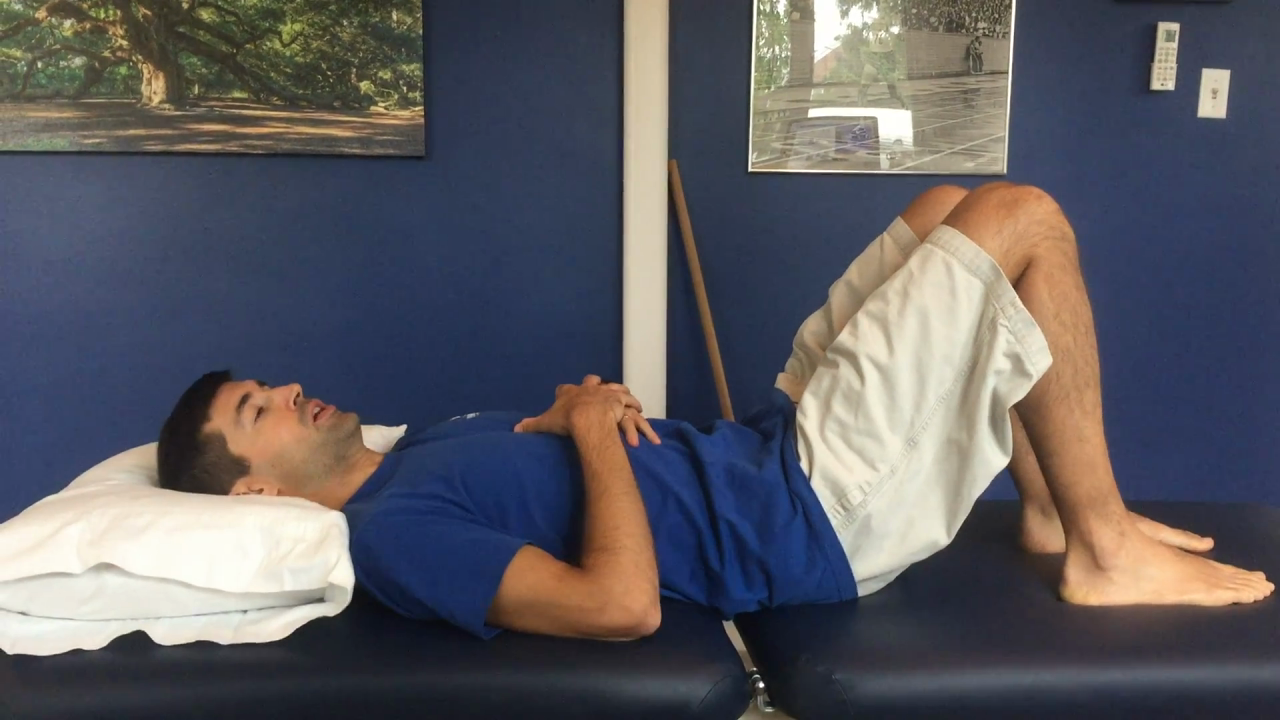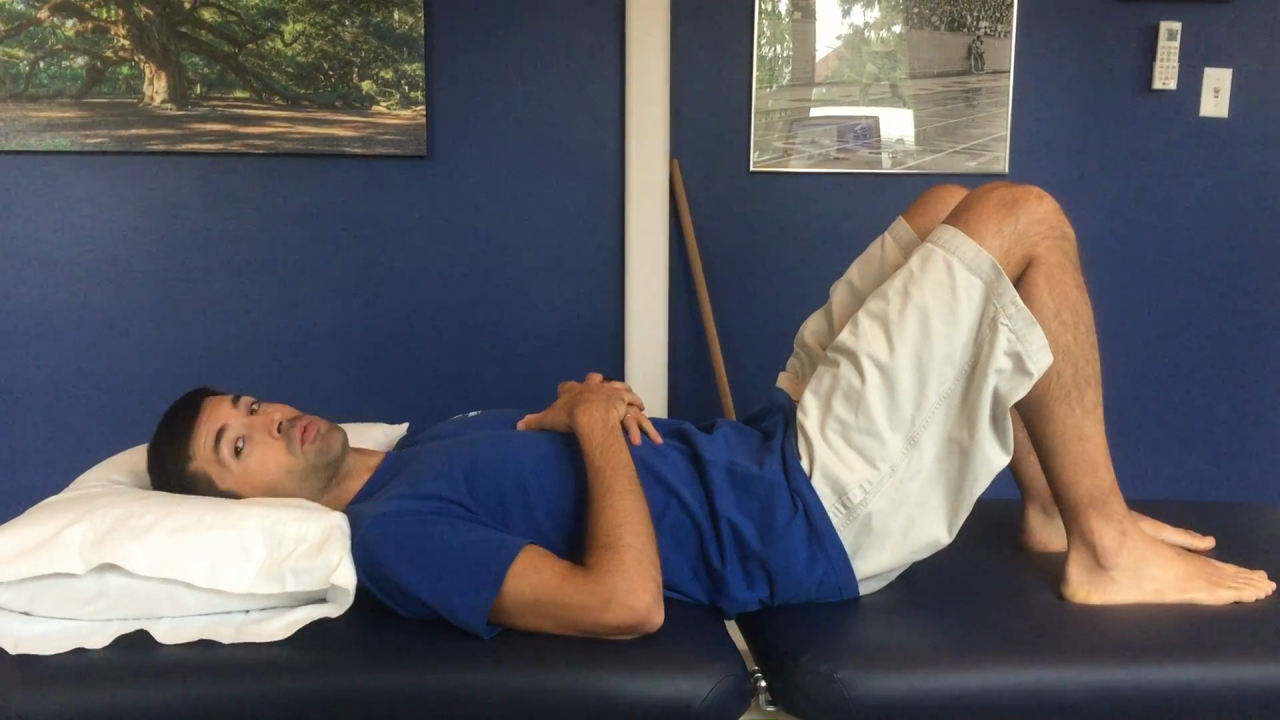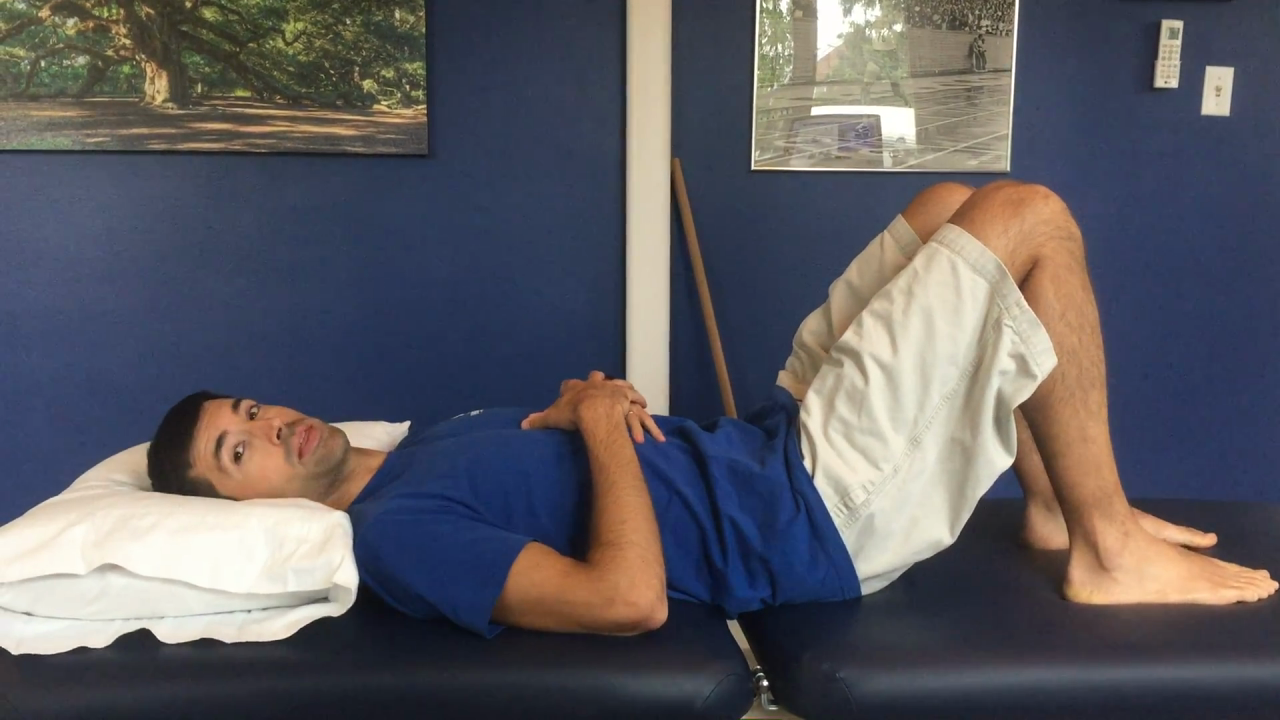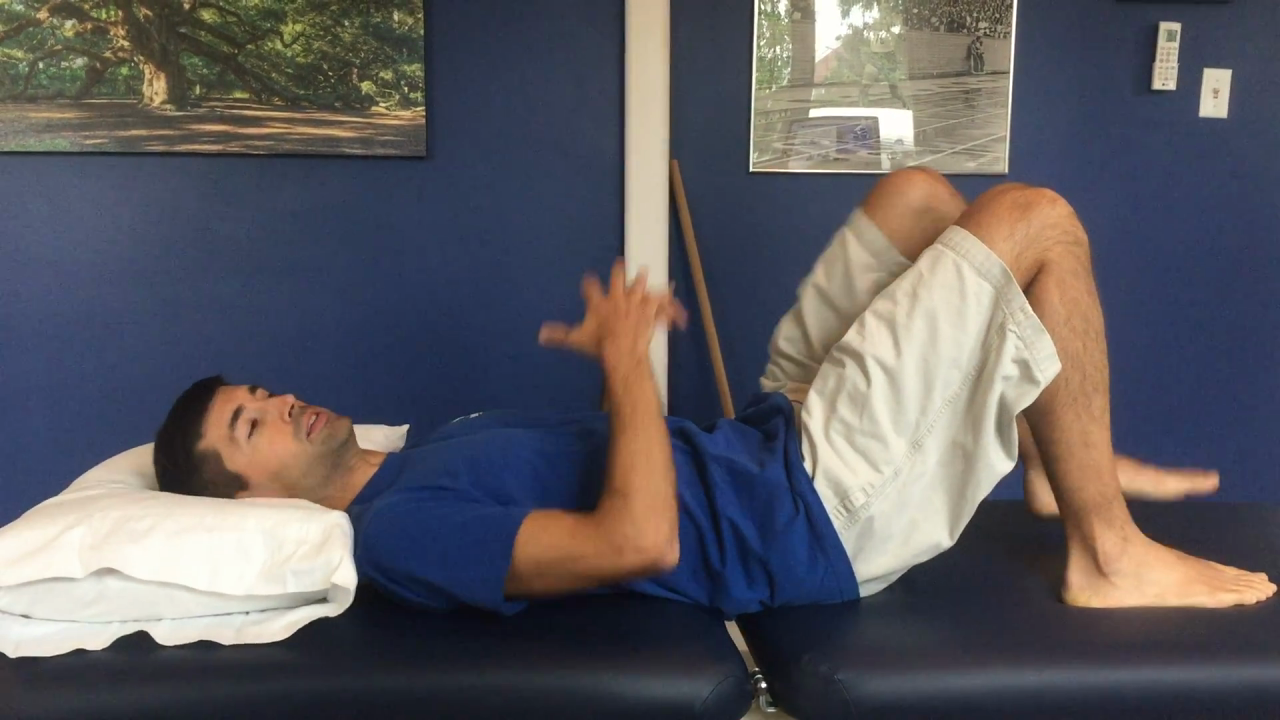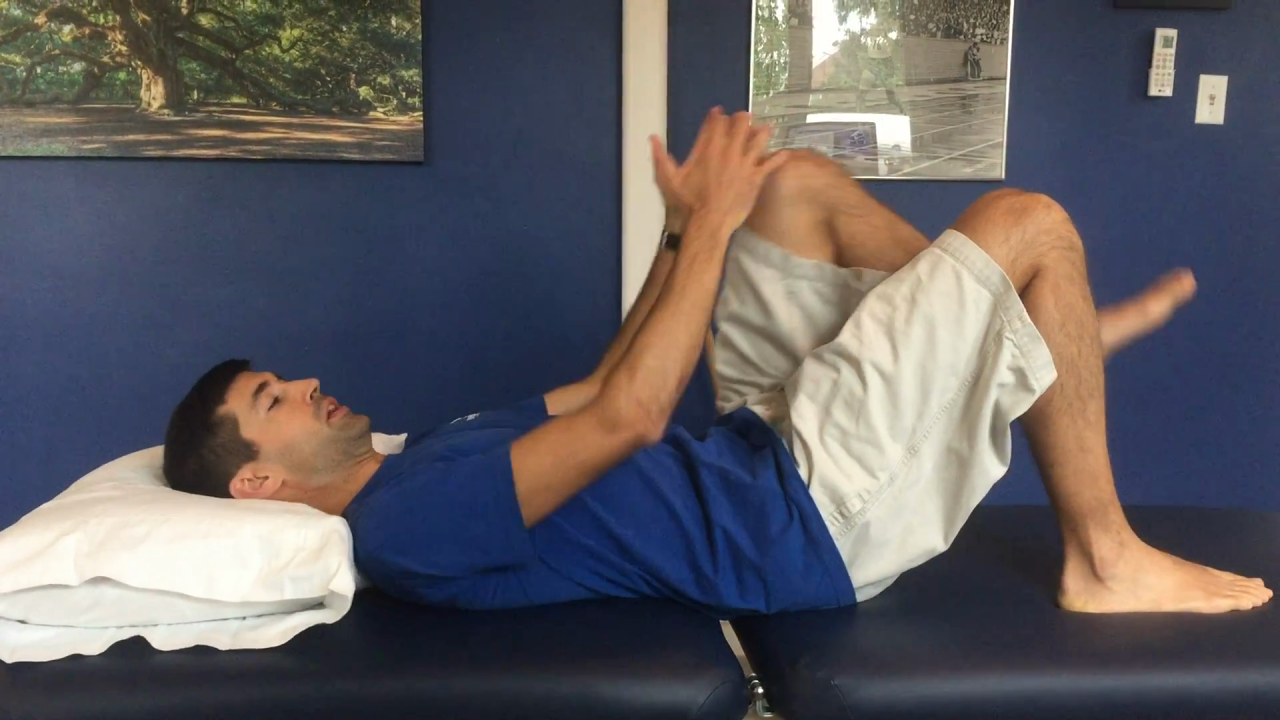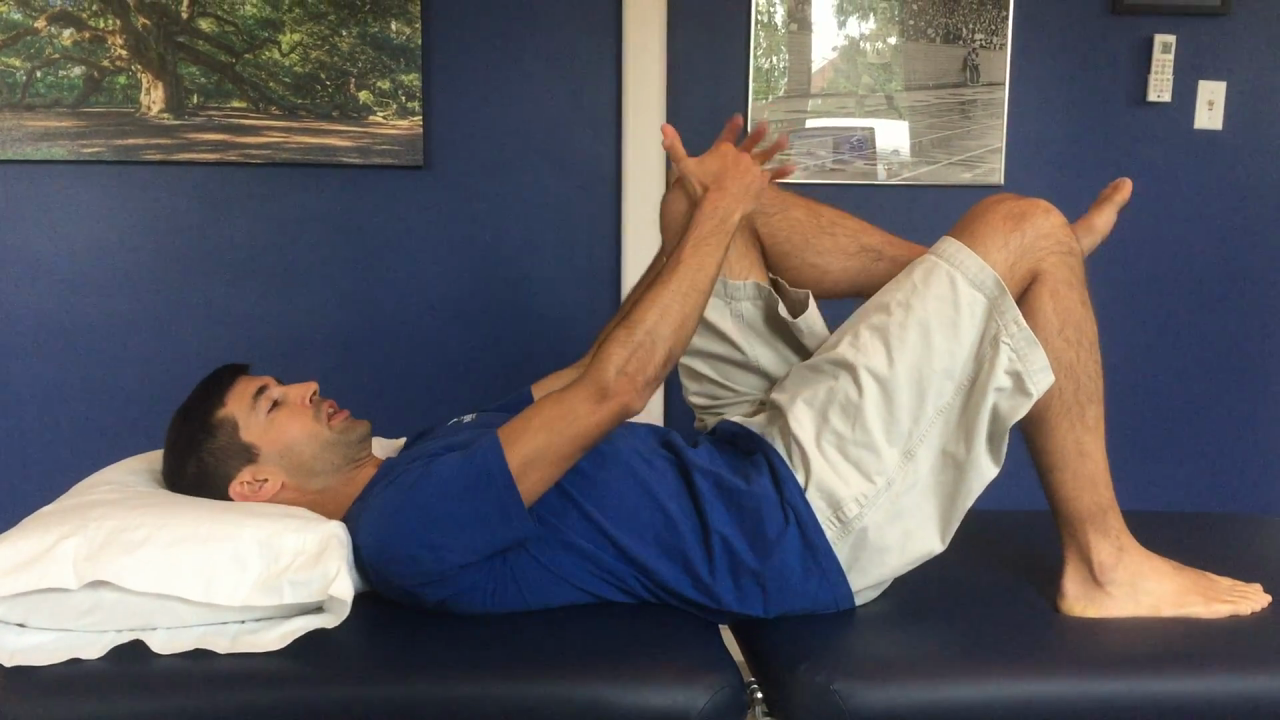
dt=0.3s
person 1, frame 1
left shoulder: (416, 451)
right shoulder: (393, 531)
right elbow: (623, 605)
left wrist: (585, 407)
right wrist: (593, 428)
left hip: (767, 443)
right hip: (816, 520)
left knee: (949, 209)
right knee: (1021, 220)
left ankle: (1051, 506)
right ankle: (1105, 552)
person 1, frame 2
left shoulder: (413, 454)
right shoulder: (393, 533)
right elbow: (625, 603)
left wrist: (588, 403)
right wrist: (597, 427)
left hip: (772, 442)
right hip: (814, 513)
left knee: (954, 207)
right knee: (1021, 217)
left ankle: (1056, 505)
right ankle: (1108, 552)
person 1, frame 3
left shoulder: (414, 454)
right shoulder: (396, 534)
right elbow: (631, 599)
left wrist: (590, 406)
right wrist: (601, 424)
left hip: (771, 439)
right hip: (816, 518)
left knee: (954, 206)
right knee: (1028, 218)
left ankle: (1057, 502)
right ankle: (1110, 552)
person 1, frame 4
left shoulder: (417, 461)
right shoulder: (402, 534)
right elbow: (646, 540)
left wrist: (611, 357)
right wrist: (627, 358)
left hip: (764, 442)
right hip: (813, 515)
left knee: (916, 193)
right knee: (1033, 219)
left ankle: (1062, 456)
right ankle: (1110, 556)
person 1, frame 5
left shoulder: (419, 464)
right shoulder: (410, 523)
left elbow: (600, 393)
right elbow: (634, 414)
left wrist: (693, 227)
right wrist: (711, 225)
left hip: (752, 450)
right hip: (805, 520)
left knee: (798, 182)
right knee: (1026, 223)
left ankle: (1050, 347)
right ankle: (1106, 559)
person 1, frame 6
left shoulder: (422, 462)
right shoulder: (413, 526)
left elbow: (591, 376)
right elbow: (613, 385)
left wrist: (710, 214)
right wrist: (720, 216)
left hip: (746, 459)
right hip: (802, 521)
left knee: (705, 199)
right knee: (1018, 224)
left ankle: (1017, 314)
right ankle: (1106, 563)
